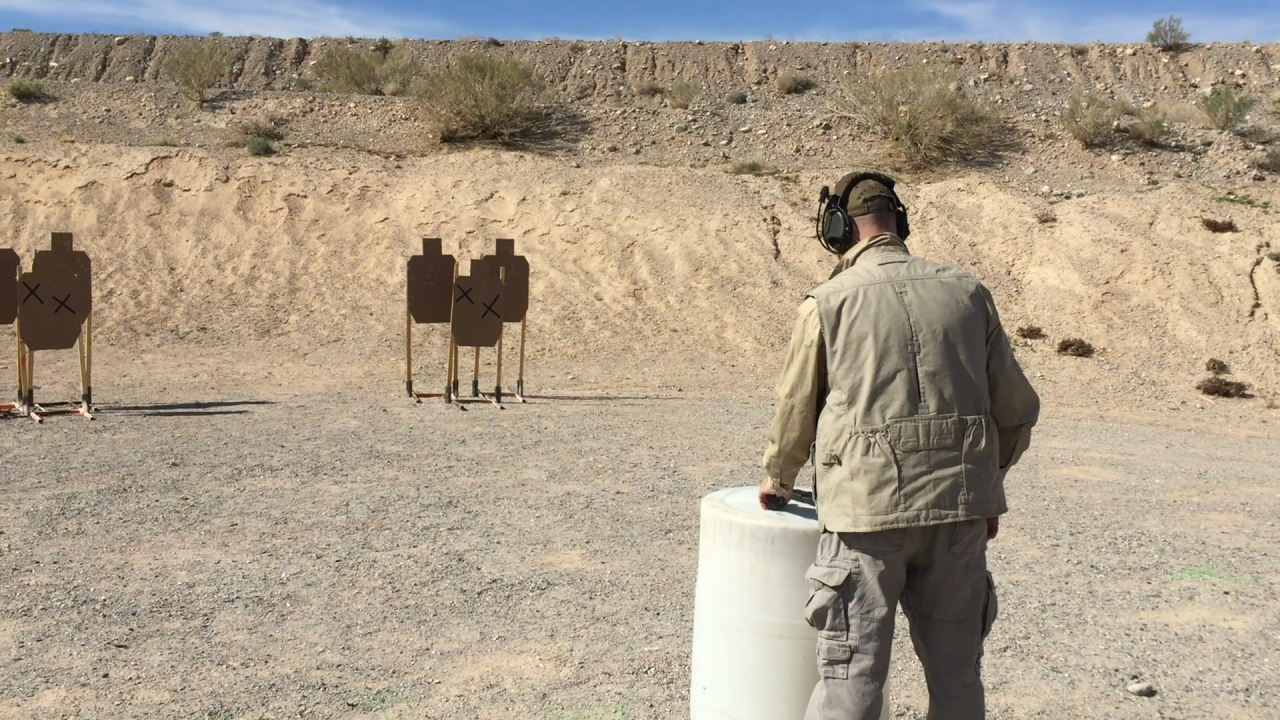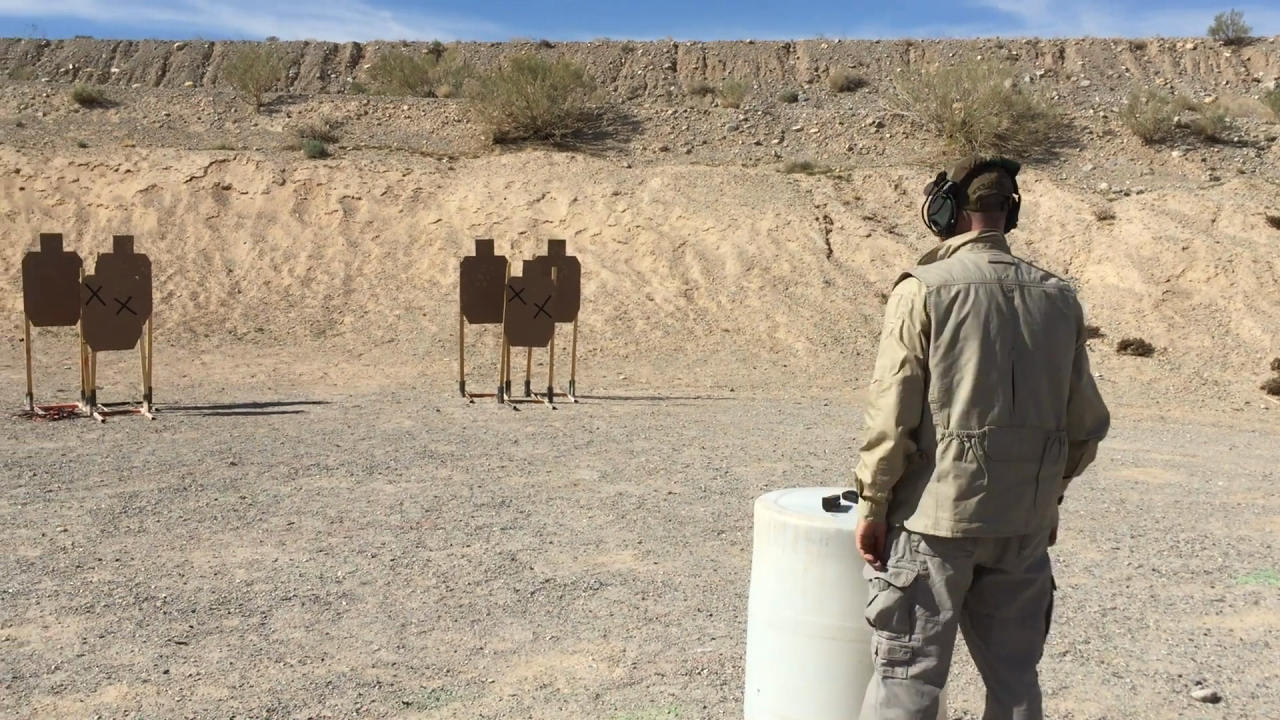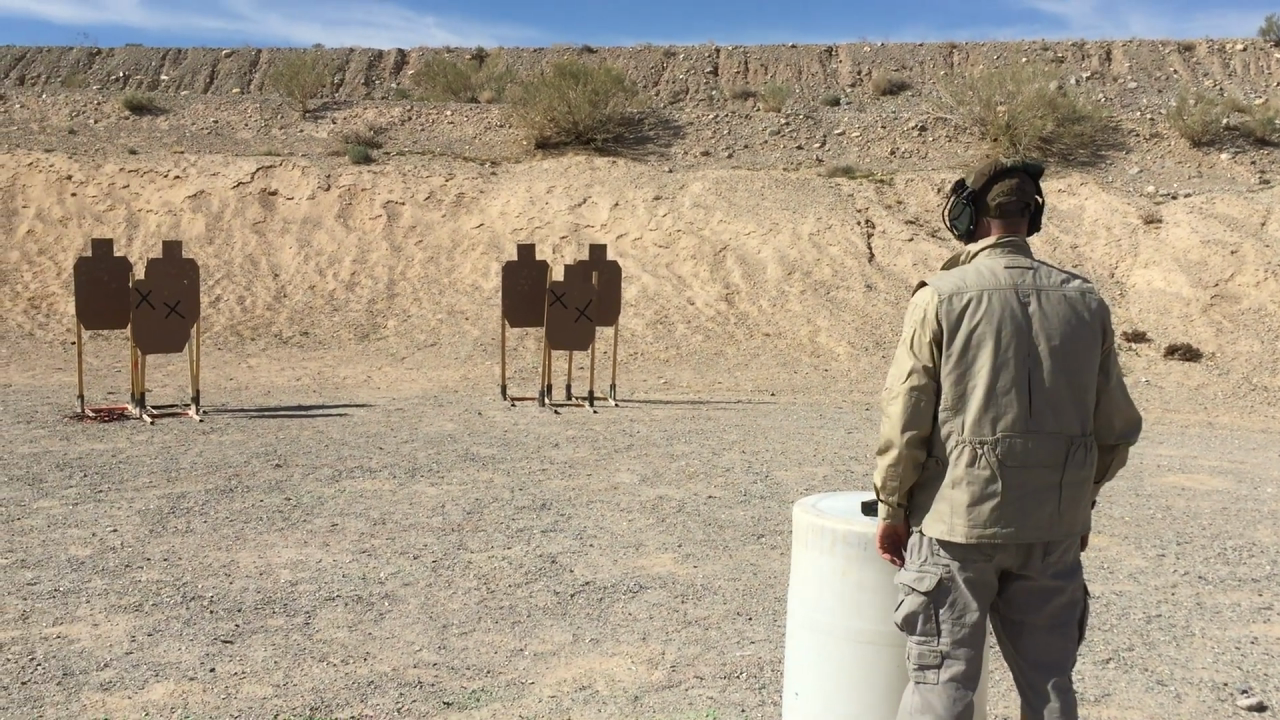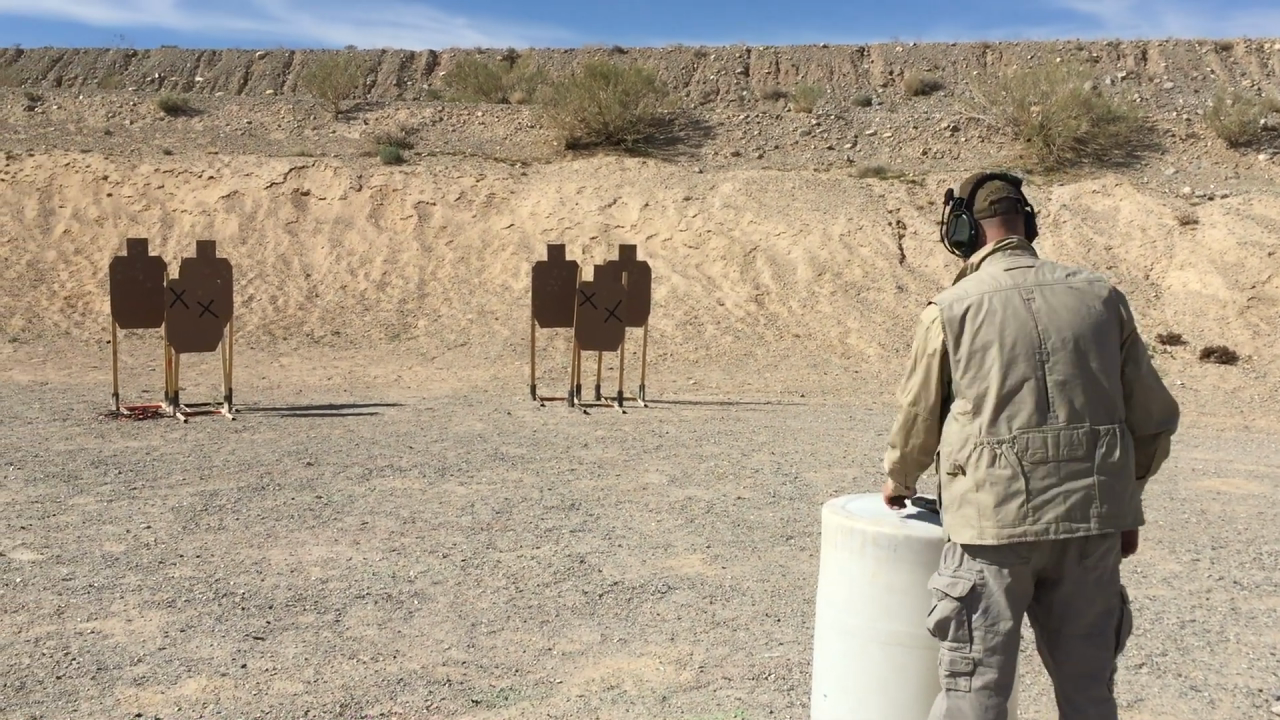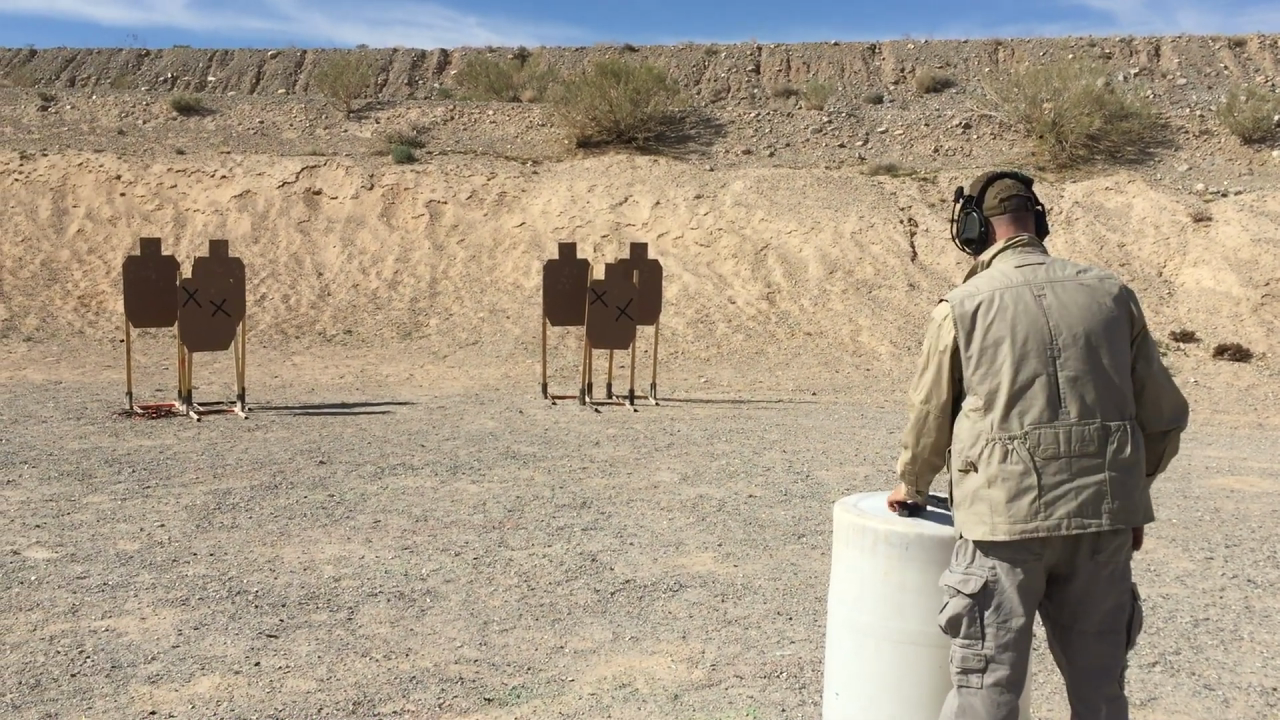
dt=1s
person 1, frame 1
left shoulder: (826, 304)
right shoulder: (966, 291)
left elbow: (794, 410)
right elbow: (1015, 408)
left wrist: (777, 481)
right wrist: (986, 487)
left hip: (868, 509)
right hip: (960, 507)
left knee: (850, 673)
right knee: (955, 668)
person 1, frame 2
left shoulder: (925, 289)
right shoulder: (1059, 297)
left elbow: (891, 413)
right elbow: (1084, 422)
left wrist: (872, 504)
left hip: (935, 514)
right hip: (1023, 520)
left knee: (906, 674)
right knee: (1013, 674)
person 1, frame 3
left shoulder: (941, 297)
right shoulder: (1085, 302)
left elbow: (905, 418)
right elbow: (1115, 425)
left wrist: (891, 508)
right wrist: (1080, 501)
left hip: (959, 520)
right hip: (1053, 524)
person 1, frame 4
left shoulder: (950, 310)
right shoulder: (1100, 297)
left elbow: (916, 418)
right elbow: (1153, 419)
left wrist: (898, 480)
right wrist: (1124, 503)
left hip: (994, 520)
right hip: (1091, 518)
person 1, frame 5
left shoulder: (961, 308)
right shoulder: (1111, 293)
left elbow: (929, 421)
right elbow: (1163, 414)
left wrist: (911, 486)
right wrist: (1128, 491)
left hip: (1006, 516)
right hip: (1101, 516)
